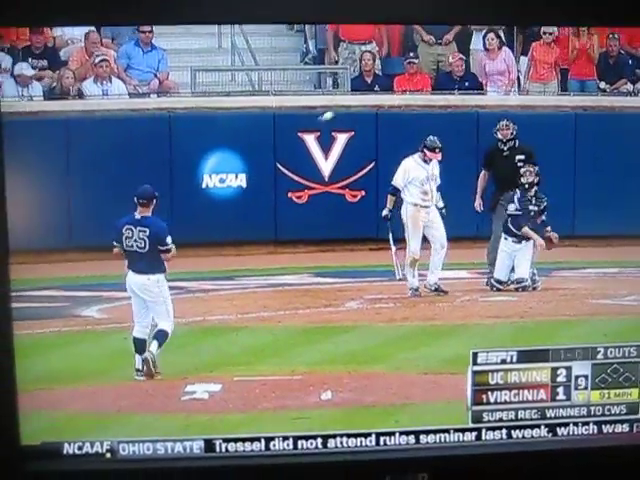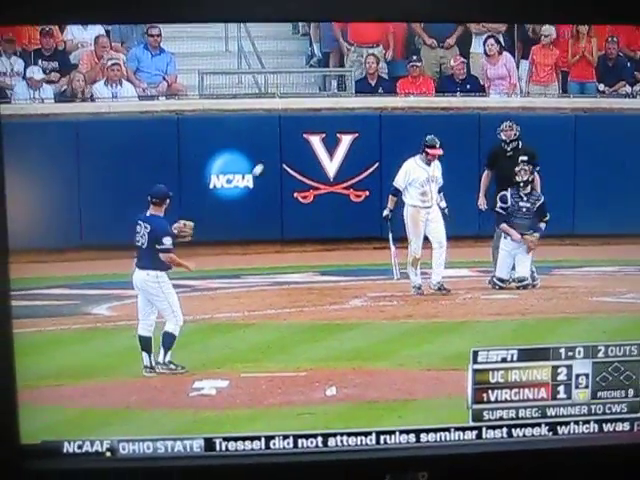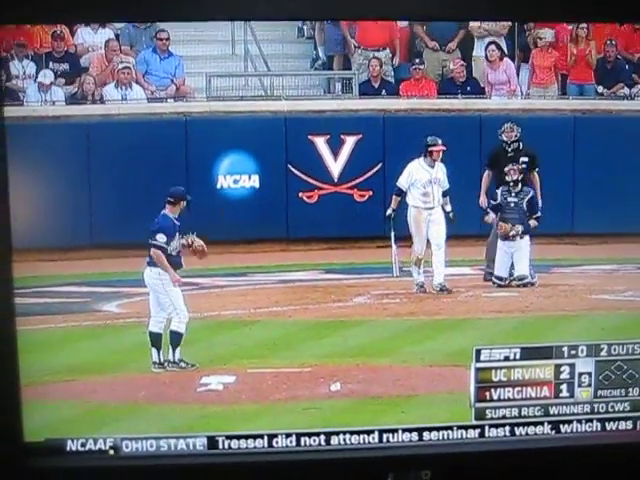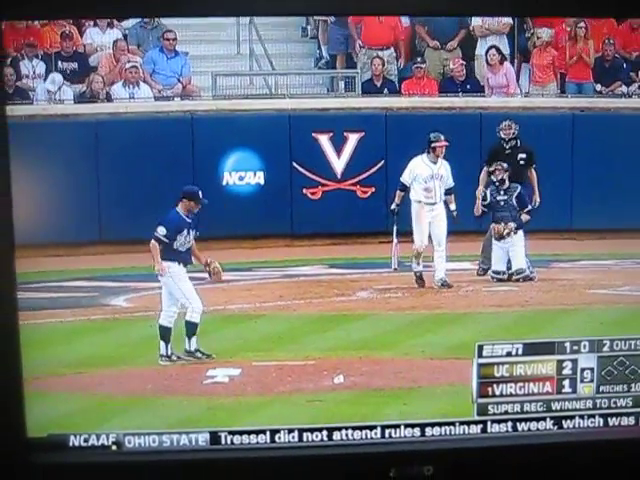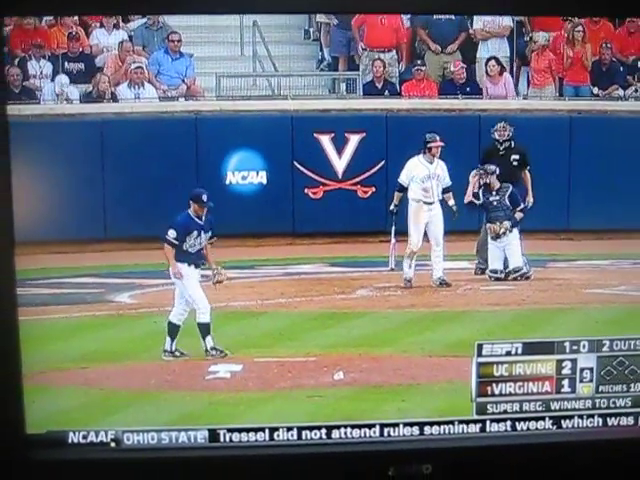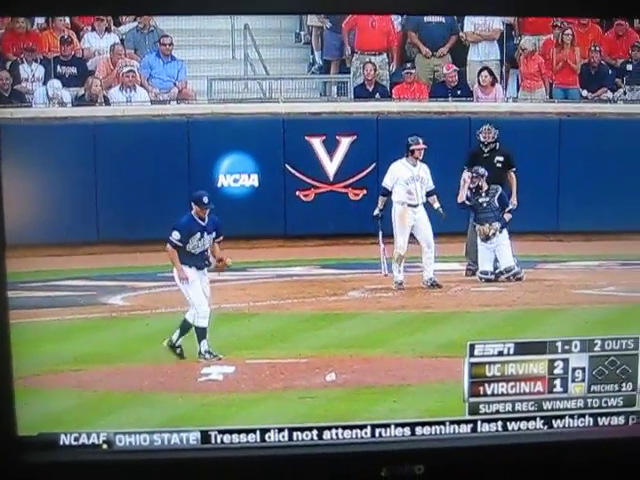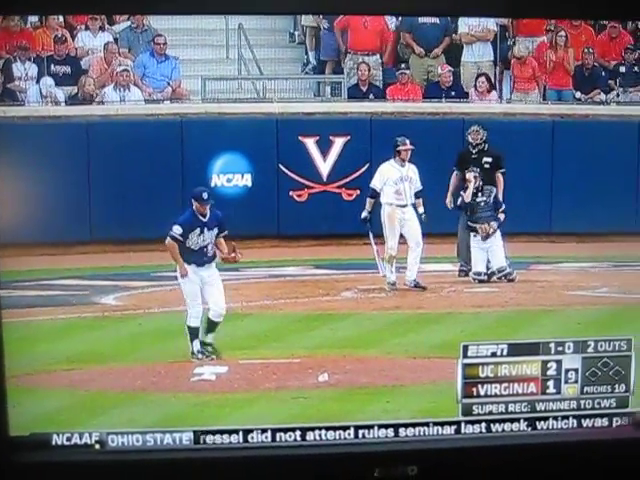
dt=0.2s
person 1, frame 1
left shoulder: (123, 223)
right shoulder: (159, 226)
left elbow: (116, 250)
right elbow: (168, 255)
right wrist: (171, 251)
left hip: (132, 278)
right hip: (152, 279)
left knee: (141, 323)
right knee: (166, 321)
left ankle: (140, 367)
right ankle: (150, 352)
person 1, frame 2
left shoulder: (142, 219)
right shoulder: (162, 225)
right elbow: (165, 256)
right wrist: (185, 264)
left hip: (141, 274)
right hip: (155, 277)
left knee: (145, 321)
right knee: (175, 318)
left ankle: (148, 364)
right ankle: (164, 361)
person 1, frame 3
left shoulder: (168, 220)
right shoulder: (166, 224)
right elbow: (155, 251)
left wrist: (186, 242)
right wrist: (171, 273)
left hip: (157, 275)
right hip: (161, 275)
left knee: (158, 317)
right knee: (180, 315)
left ankle: (157, 360)
right ankle: (174, 360)
person 1, frame 4
left shoulder: (192, 218)
right shoulder: (171, 220)
right elbow: (154, 242)
left wrist: (202, 260)
right wrist: (158, 263)
left hip: (179, 269)
right hip: (171, 268)
left knee: (169, 311)
right knee: (194, 306)
left ankle: (165, 353)
right ankle: (191, 349)
person 1, frame 5
left shoulder: (208, 220)
right shoulder: (181, 222)
right elbow: (168, 245)
left wrist: (214, 267)
right wrist: (173, 265)
left hip: (195, 269)
right hip: (183, 269)
left knee: (180, 310)
right knee: (203, 307)
left ankle: (169, 349)
right ankle: (209, 348)
person 1, frame 6
left shoulder: (213, 221)
right shoulder: (184, 224)
left elbow: (214, 243)
right elbow: (170, 248)
left wrist: (219, 258)
right wrist: (179, 269)
left hip: (203, 271)
right hip: (187, 272)
left knee: (197, 310)
right knee: (202, 310)
left ankle: (174, 340)
right ankle: (203, 350)
person 1, frame 7
left shoulder: (216, 216)
right shoulder: (185, 220)
right elbow: (170, 242)
left wrist: (226, 253)
right wrist: (180, 264)
left hip: (210, 269)
right hip: (190, 270)
left knee: (219, 307)
right knee: (195, 311)
left ankle: (207, 339)
right ankle: (196, 349)
person 2, frame 1
left shoulder: (525, 151)
right shoulder: (492, 152)
right elbow: (484, 174)
right wrist: (478, 196)
right hip: (500, 198)
right knee: (498, 235)
right ankle: (494, 273)
person 2, frame 2
left shoulder: (528, 152)
right shoulder: (495, 152)
left elbow: (534, 175)
right elbow: (487, 174)
right wrist: (481, 195)
right knee: (501, 234)
left ankle: (528, 271)
person 2, frame 3
left shoulder: (528, 153)
right shoulder: (496, 153)
left elbow: (534, 175)
right elbow: (488, 174)
left wrist: (538, 196)
right wrist: (482, 194)
right knee: (497, 232)
right ankle: (490, 268)
person 2, frame 4
left shoulder: (525, 150)
right shoulder: (495, 150)
left elbow: (531, 171)
right elbow: (486, 171)
left wrist: (536, 193)
right wrist: (480, 190)
right ankle: (484, 264)
person 2, frame 5
left shoulder: (519, 152)
right shoulder: (489, 151)
left elbow: (525, 173)
left wrist: (529, 194)
right knee: (488, 229)
right ankle: (482, 263)
person 2, frame 6
left shoulder: (504, 154)
right shoulder: (475, 153)
left elbow: (511, 175)
right elbow: (467, 173)
left wrist: (513, 195)
right knee: (474, 230)
right ankle: (472, 265)
person 2, frame 7
left shoulder: (493, 155)
right shoulder: (463, 154)
left elbow: (499, 176)
right elbow: (456, 174)
left wrist: (499, 196)
right wrist: (450, 194)
right knee: (464, 232)
right ankle: (464, 265)
person 3, frame 1
left shoulder: (434, 164)
right shoulder: (409, 164)
right elbow: (395, 188)
left wrist: (441, 205)
right wrist: (388, 209)
left hip: (431, 210)
right hip: (413, 210)
left knee: (441, 243)
right knee: (414, 250)
left ankle: (432, 282)
right ankle: (413, 286)
person 3, frame 2
left shoulder: (437, 165)
right shoulder: (410, 165)
right elbow: (396, 189)
left wrist: (443, 205)
right wrist: (388, 209)
left hip: (433, 210)
right hip: (414, 211)
left knee: (440, 244)
right knee: (415, 249)
left ankle: (436, 282)
right ankle: (416, 284)
person 3, frame 3
left shoulder: (441, 168)
right shoulder: (414, 167)
right elbow: (400, 189)
left wrist: (449, 209)
right wrist: (392, 209)
left hip: (436, 212)
right hip: (417, 212)
left knee: (439, 246)
right knee: (419, 249)
left ankle: (439, 283)
right ankle: (419, 282)
person 3, frame 4
left shoulder: (445, 165)
right shoulder: (417, 163)
left elbow: (448, 189)
right elbow: (403, 184)
left wrist: (453, 208)
right wrist: (396, 203)
left hip: (438, 208)
right hip: (420, 207)
left knee: (440, 243)
right knee: (421, 243)
left ankle: (440, 278)
right ankle: (417, 270)
person 3, frame 5
left shoulder: (441, 165)
right shoulder: (413, 163)
left elbow: (446, 187)
right elbow: (401, 185)
left wrist: (452, 204)
right wrist: (395, 204)
left hip: (435, 207)
right hip: (417, 207)
left knee: (438, 243)
right knee: (414, 242)
left ankle: (438, 277)
right ankle: (407, 276)
person 3, frame 6
left shoulder: (424, 168)
right shoulder: (397, 167)
left elbow: (429, 190)
right elbow: (386, 189)
left wrist: (437, 206)
right wrist: (379, 208)
left hip: (419, 210)
right hip: (402, 210)
left knee: (428, 243)
right knee: (401, 246)
left ankle: (428, 278)
right ankle: (398, 279)
person 3, frame 7
left shoulder: (413, 169)
right shoulder: (385, 168)
left elbow: (417, 192)
right elbow: (374, 190)
left wrist: (421, 211)
right wrist: (367, 210)
left hip: (409, 210)
right hip: (391, 210)
left knee: (416, 243)
right knee: (391, 247)
left ankle: (411, 279)
right ankle: (391, 280)
person 4, frame 1
left shoulder: (541, 199)
right shoulder: (516, 196)
right elbow: (518, 223)
left wrist: (548, 231)
right wrist: (536, 237)
left hip: (526, 244)
right hip: (508, 241)
left knee: (522, 285)
right knee: (496, 286)
left ankle: (532, 275)
person 4, frame 2
left shoulder: (538, 198)
right shoulder: (507, 195)
left elbow: (544, 220)
right elbow: (499, 221)
left wrist: (536, 234)
right wrist: (513, 233)
left hip: (525, 243)
right hip: (507, 241)
left knee: (523, 283)
right knee: (498, 284)
left ankle: (529, 273)
person 4, frame 3
left shoulder: (528, 194)
right shoulder: (500, 193)
left elbow: (536, 220)
right elbow: (488, 217)
left wrist: (521, 228)
right wrist: (490, 217)
left hip: (521, 240)
right hip: (504, 240)
left knee: (523, 281)
right knee: (499, 282)
left ankle: (527, 271)
person 4, frame 4
left shoulder: (516, 190)
right shoulder: (490, 192)
left elbow: (528, 213)
right elbow: (477, 213)
left wrist: (514, 224)
right wrist: (479, 198)
left hip: (515, 235)
right hip: (498, 237)
left knee: (522, 275)
right knee: (497, 276)
left ankle: (525, 266)
person 4, frame 5
left shoulder: (508, 190)
right shoulder: (482, 193)
left elbow: (521, 211)
right elbow: (467, 201)
left wrist: (509, 223)
right wrist: (472, 183)
left hip: (511, 234)
right hip: (493, 236)
left knee: (518, 274)
right knee: (494, 275)
person 4, frame 6
left shoulder: (497, 191)
right shoulder: (471, 194)
left elbow: (509, 212)
right elbow: (460, 202)
left wrist: (499, 223)
right wrist: (465, 183)
left hip: (500, 235)
right hip: (483, 237)
left knee: (510, 273)
right knee: (485, 276)
person 4, frame 7
left shoulder: (490, 191)
right shoulder: (465, 194)
left elbow: (502, 212)
right elbow: (464, 203)
left wrist: (496, 223)
right wrist: (471, 183)
left hip: (493, 235)
right hip: (476, 238)
left knee: (503, 273)
right knee: (478, 277)
